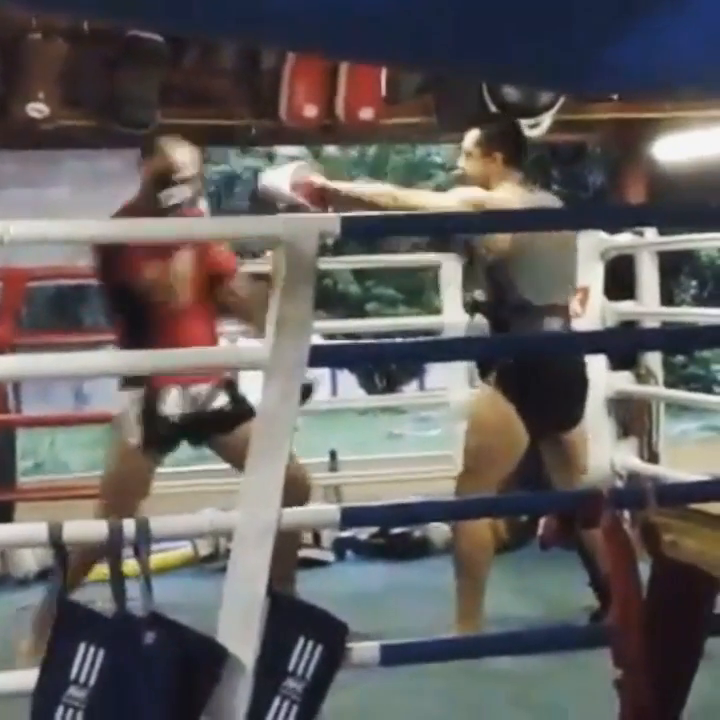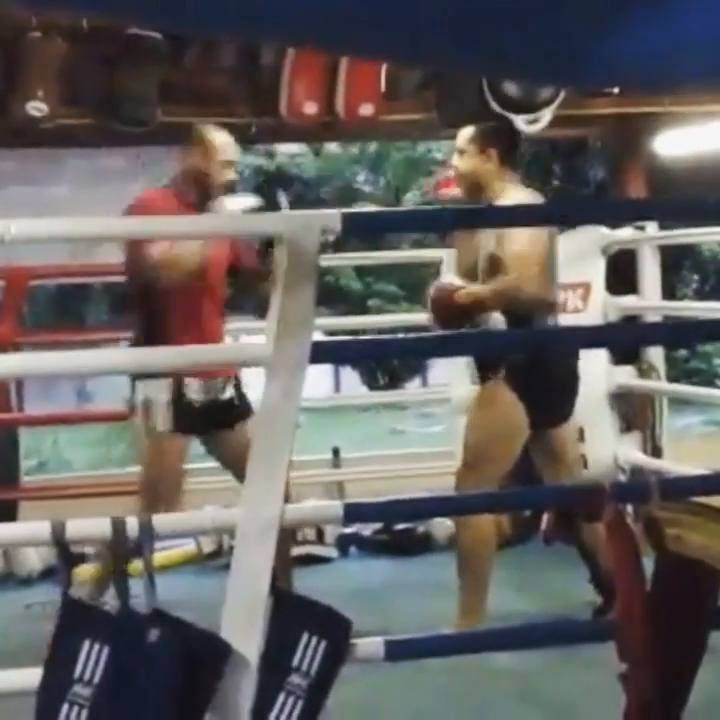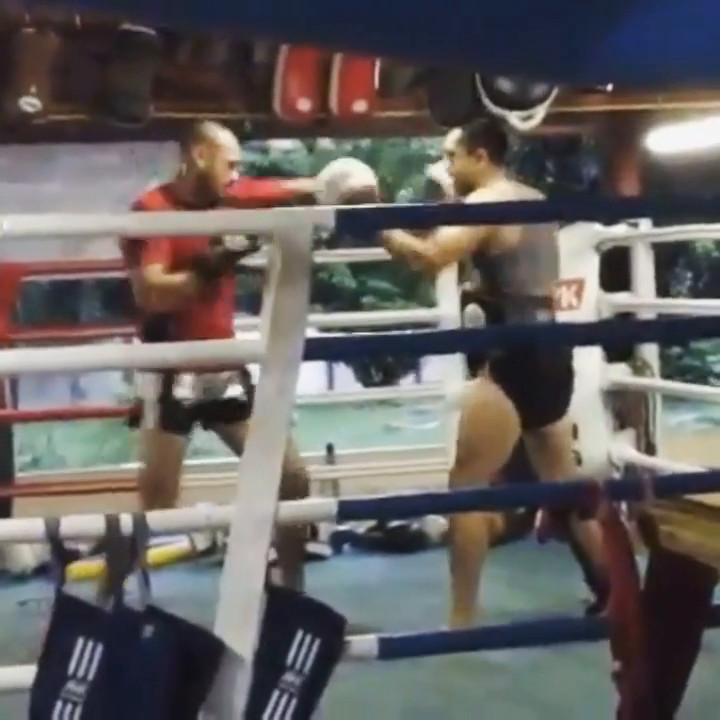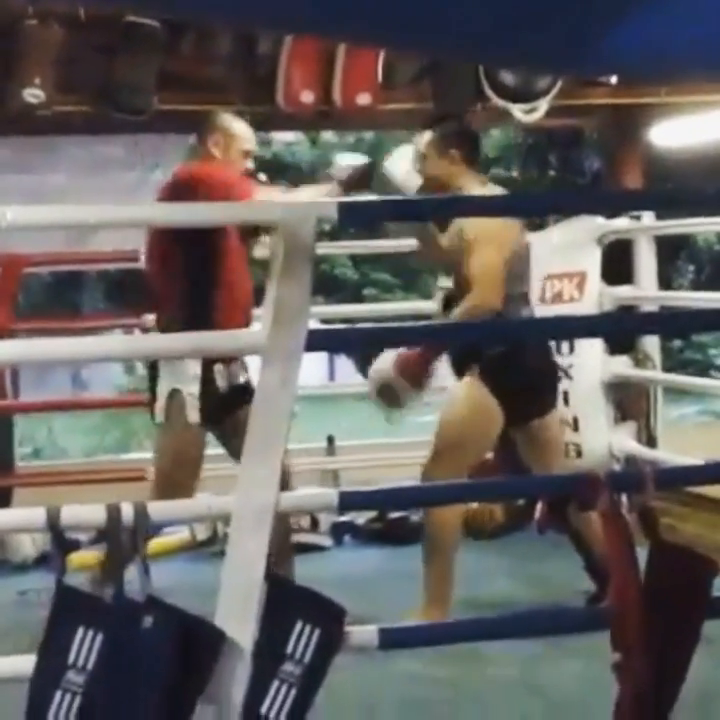
dt=0.3s
person 1, frame 1
left shoulder: (481, 203)
right shoulder: (553, 207)
left elbow: (402, 201)
left wrist: (329, 187)
left hip: (524, 365)
right hip: (564, 358)
left knee: (473, 494)
right knee: (577, 492)
left ankle: (467, 627)
person 1, frame 2
left shoulder: (516, 208)
right shoulder: (504, 209)
left elbow: (524, 286)
right elbow: (471, 268)
left wrist: (465, 298)
left hip: (522, 361)
right hip: (550, 356)
left knee: (474, 490)
right knee: (570, 487)
left ankle: (469, 624)
person 1, frame 3
left shoulder: (489, 202)
right shoulder: (531, 200)
left elbow: (429, 257)
left wrist: (379, 225)
left hip: (513, 357)
right hip: (545, 351)
left knee: (466, 486)
right knee: (564, 483)
left ankle: (462, 620)
right ankle: (612, 596)
person 1, frame 4
left shoulder: (480, 211)
right shoulder: (478, 208)
left elbow: (483, 301)
right elbow: (440, 256)
left wrist: (424, 353)
left hip: (499, 357)
right hip: (527, 352)
left knee: (440, 479)
right knee: (560, 477)
left ankle: (434, 612)
person 2, frame 1
left shoulder: (194, 225)
left elbow: (235, 290)
right elbow: (172, 298)
left hip: (212, 386)
right hip: (154, 393)
left knee: (293, 487)
right knee: (110, 525)
right ankle: (45, 630)
person 2, frame 2
right shoulder: (151, 207)
left elbow: (256, 276)
right elbow: (166, 269)
left hip: (217, 378)
right hip: (168, 379)
right knee: (160, 513)
person 2, frame 3
left shoulder: (231, 198)
right shoulder: (151, 210)
left elbow: (304, 190)
right elbow: (151, 296)
right wrist: (210, 268)
left hip: (225, 372)
right hip: (172, 377)
left knee: (292, 480)
right knee: (155, 509)
person 2, frame 4
left shoulder: (220, 192)
right shoulder: (194, 180)
right elbow: (282, 204)
right wrist: (336, 184)
left hip: (224, 363)
right hip: (189, 365)
left knee: (274, 477)
right knee: (169, 500)
